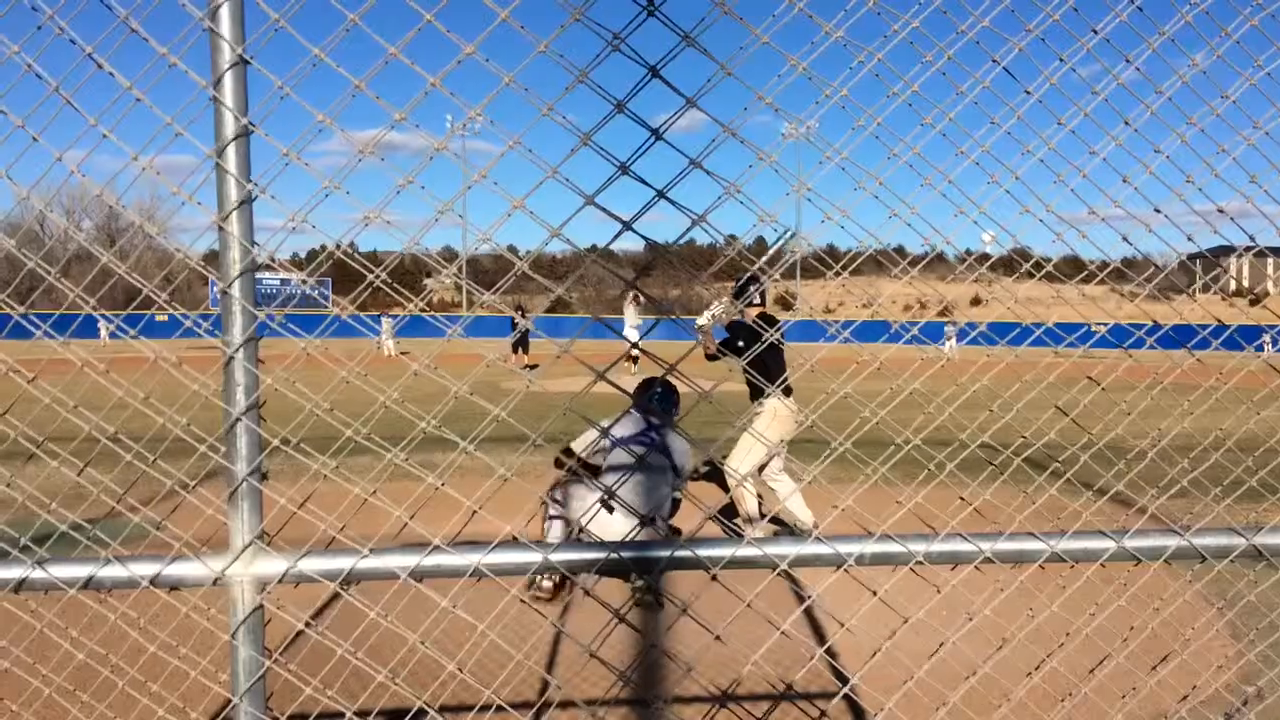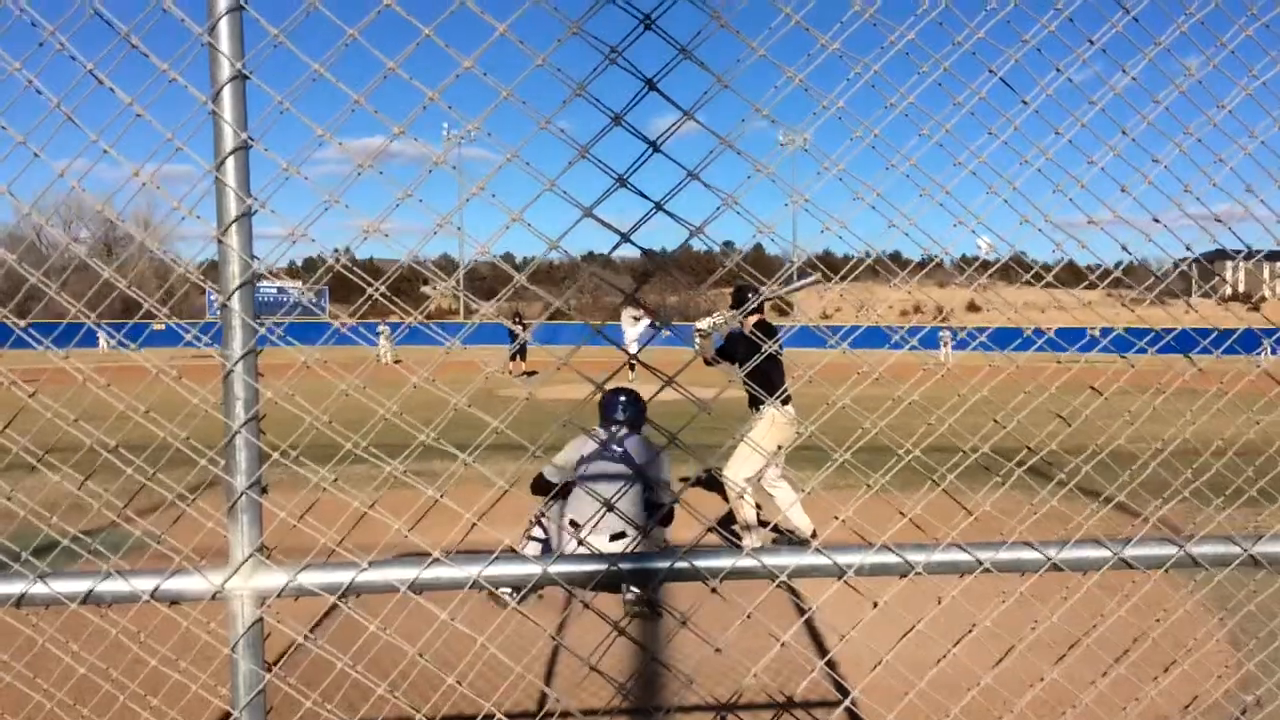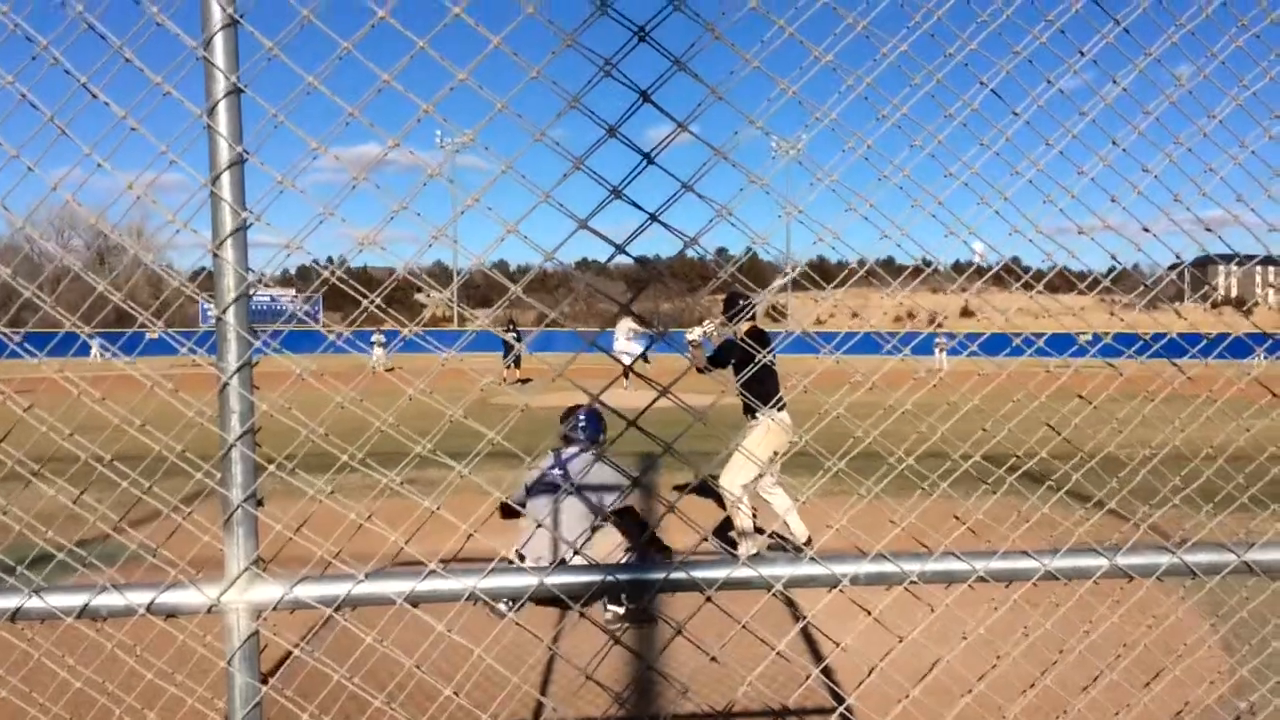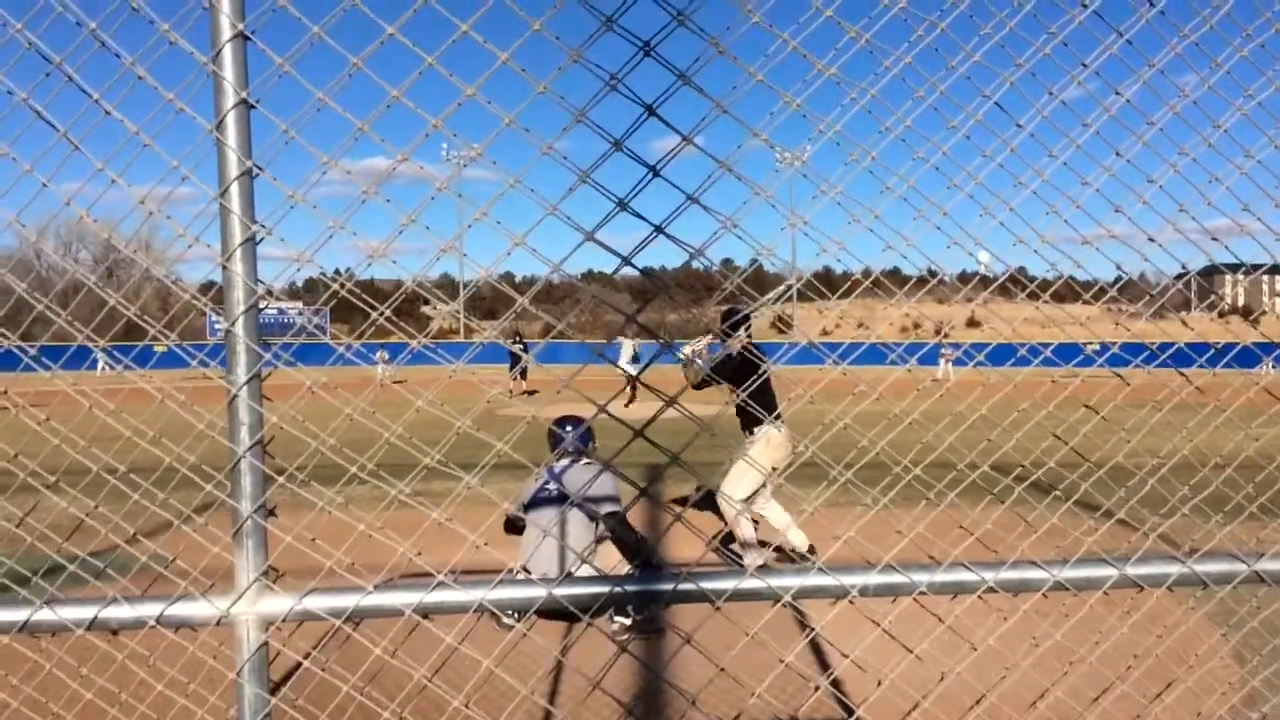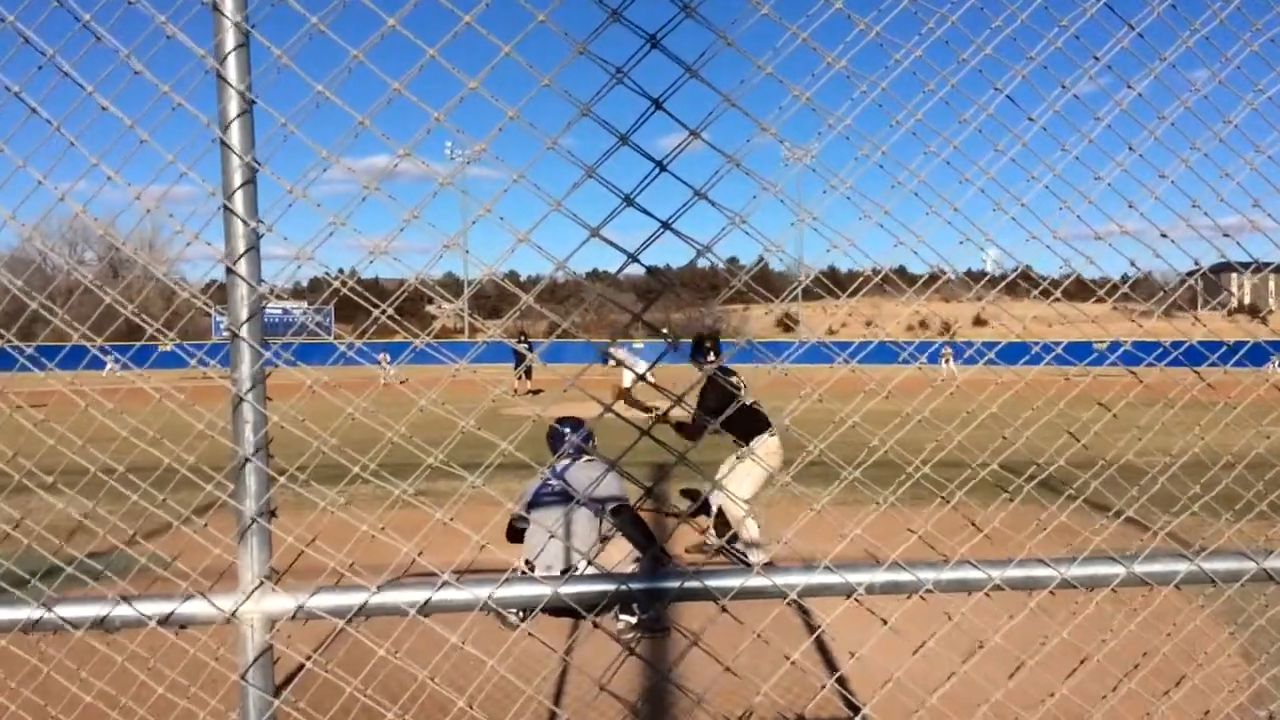
dt=0.4s
person 1, frame 1
left shoulder: (769, 324)
right shoulder: (745, 331)
left elbow: (742, 335)
right elbow: (713, 353)
left wrist: (721, 319)
right wrist: (705, 331)
left hip: (776, 409)
right hip: (768, 409)
left knee: (737, 467)
right knee: (772, 470)
left ankle: (755, 534)
right ankle: (806, 525)
person 1, frame 2
left shoulder: (766, 332)
right shoulder: (745, 338)
left elbow: (737, 349)
right elbow: (712, 358)
left wrist: (724, 330)
right wrist: (704, 336)
left hip: (774, 417)
right hip: (768, 416)
left knee: (734, 474)
right knee: (770, 477)
left ankle: (753, 542)
right ankle: (805, 532)
person 1, frame 3
left shoulder: (757, 338)
right shoulder: (742, 343)
left elbow: (717, 360)
right elbow: (706, 365)
left wrist: (706, 338)
right wrist: (696, 345)
left hip: (770, 423)
right hip: (765, 422)
left knee: (731, 481)
right knee: (766, 483)
left ankle: (749, 548)
right ankle: (801, 538)
person 1, frame 4
left shoulder: (745, 356)
right shoulder: (744, 357)
left elbow: (703, 379)
right elbow: (705, 378)
left wrist: (693, 359)
right wrist: (695, 360)
left hip: (767, 439)
right hip: (764, 438)
left knee: (728, 495)
right knee: (758, 498)
left ankle: (756, 560)
right ankle: (801, 547)
person 1, frame 5
left shoulder: (713, 386)
right shoulder: (727, 375)
left elbow: (694, 433)
left wrist: (672, 422)
left hip: (762, 448)
right hip: (751, 445)
left knee: (730, 499)
right knee: (718, 486)
left ankle: (758, 558)
right ankle: (715, 540)
person 2, frame 1
left shoulder: (616, 425)
right shoulder: (683, 447)
left elbow: (563, 460)
left hip: (597, 524)
right hip: (643, 538)
left knee: (561, 493)
left ankle: (549, 578)
right ankle: (644, 579)
person 2, frame 2
left shoulder: (583, 443)
right shoulder: (651, 452)
left elbow: (538, 487)
right elbow: (664, 516)
left hip: (571, 546)
right hip: (620, 549)
left knee: (549, 513)
right knee: (655, 530)
left ankle: (513, 588)
right ankle: (636, 592)
person 2, frame 3
left shoulder: (542, 465)
right shoulder: (604, 468)
left elbow: (506, 510)
right elbow: (627, 520)
right wrist: (665, 552)
right knee: (636, 534)
right ankle: (619, 607)
person 2, frame 4
left shoulder: (539, 480)
right shoulder: (598, 475)
left elbow: (511, 525)
right elbow: (618, 528)
right wrist: (652, 571)
right knee: (634, 543)
right ankle: (627, 618)
person 2, frame 5
left shoulder: (539, 480)
right shoulder: (598, 471)
left elbow: (513, 533)
right elbow: (624, 518)
right wrist: (664, 557)
right knee: (641, 543)
left ankle: (518, 607)
right ankle: (633, 616)
